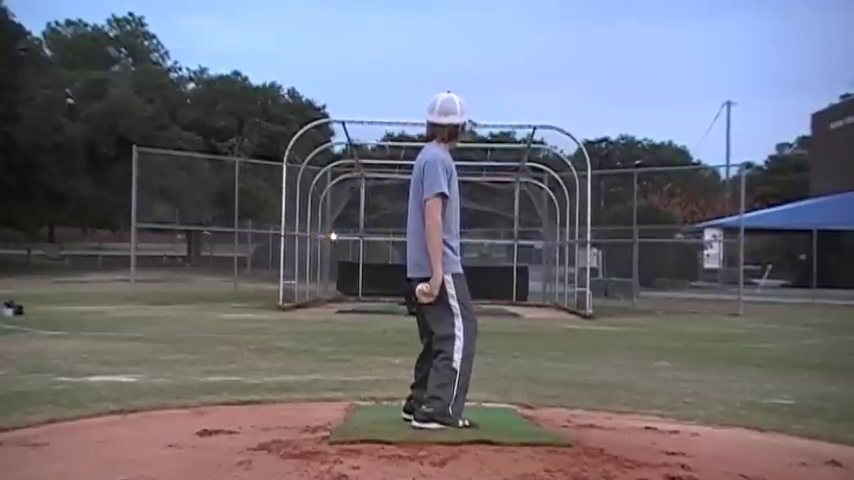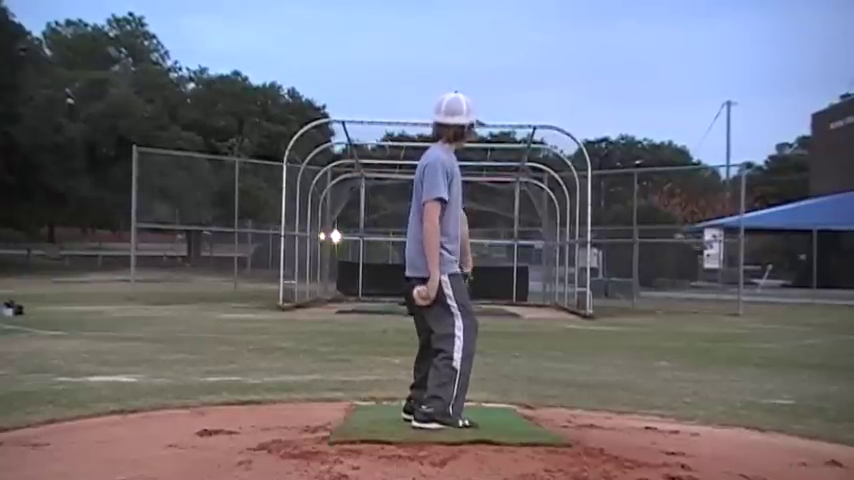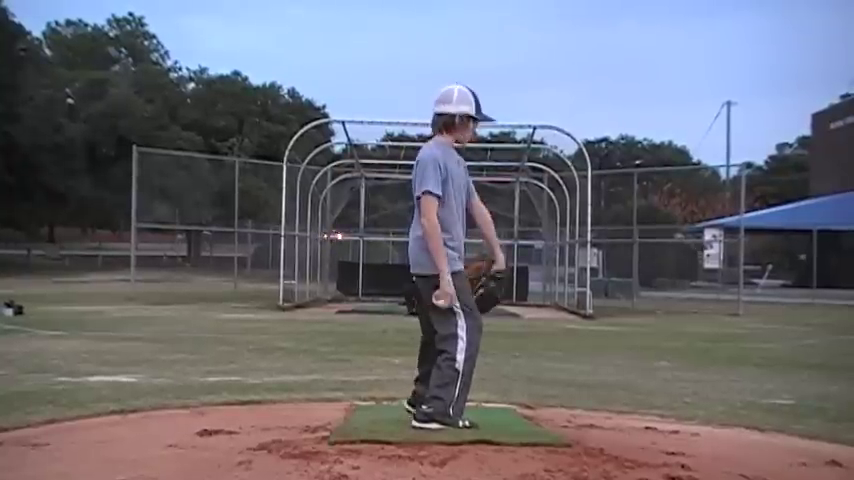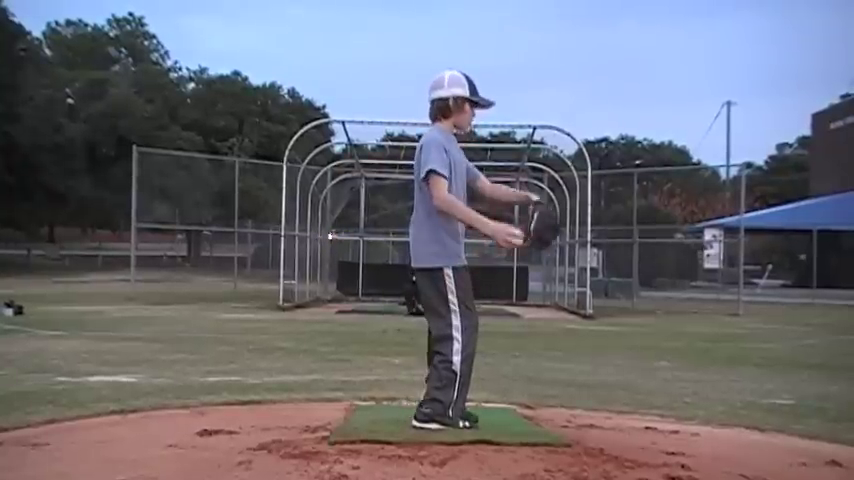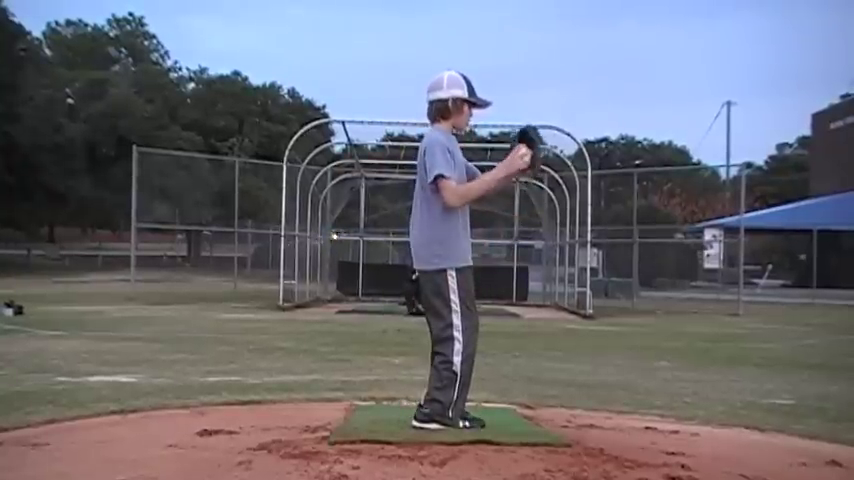
dt=0.3s
person 1, frame 1
left shoulder: (429, 156)
right shoulder: (437, 159)
right elbow: (433, 218)
right wrist: (438, 271)
left hip: (424, 267)
right hip: (439, 266)
left knee: (438, 335)
right knee: (459, 332)
left ankle: (419, 403)
right ankle: (438, 410)
person 1, frame 2
left shoulder: (447, 161)
right shoulder: (438, 162)
left elbow: (457, 215)
right elbow: (430, 222)
left wrist: (467, 259)
right wrist: (435, 274)
left hip: (435, 266)
right hip: (437, 266)
left knee: (436, 335)
right knee: (460, 331)
left ankle: (419, 403)
right ankle: (438, 410)
person 1, frame 3
left shoulder: (455, 161)
right shoulder: (431, 156)
left elbow: (477, 209)
right elbow: (428, 218)
left wrist: (497, 253)
right wrist: (444, 274)
left hip: (438, 264)
right hip: (437, 264)
left knee: (441, 332)
right knee: (463, 330)
left ankle: (423, 399)
right ankle: (438, 410)
person 1, frame 4
left shoulder: (451, 146)
right shoulder: (434, 141)
left elbow: (485, 187)
right elbow: (440, 198)
left wrist: (523, 196)
right wrist: (490, 227)
left hip: (441, 255)
right hip: (439, 256)
left knee: (448, 330)
right knee: (459, 329)
left ankle: (437, 402)
right ankle: (438, 410)
person 1, frame 5
left shoulder: (448, 145)
right shoulder: (436, 142)
left elbow: (481, 183)
right elbow: (453, 196)
left wrist: (513, 164)
right wrist: (506, 170)
left hip: (442, 255)
right hip: (445, 257)
left knee: (451, 332)
right knee: (459, 331)
left ankle: (440, 407)
right ankle: (438, 410)
